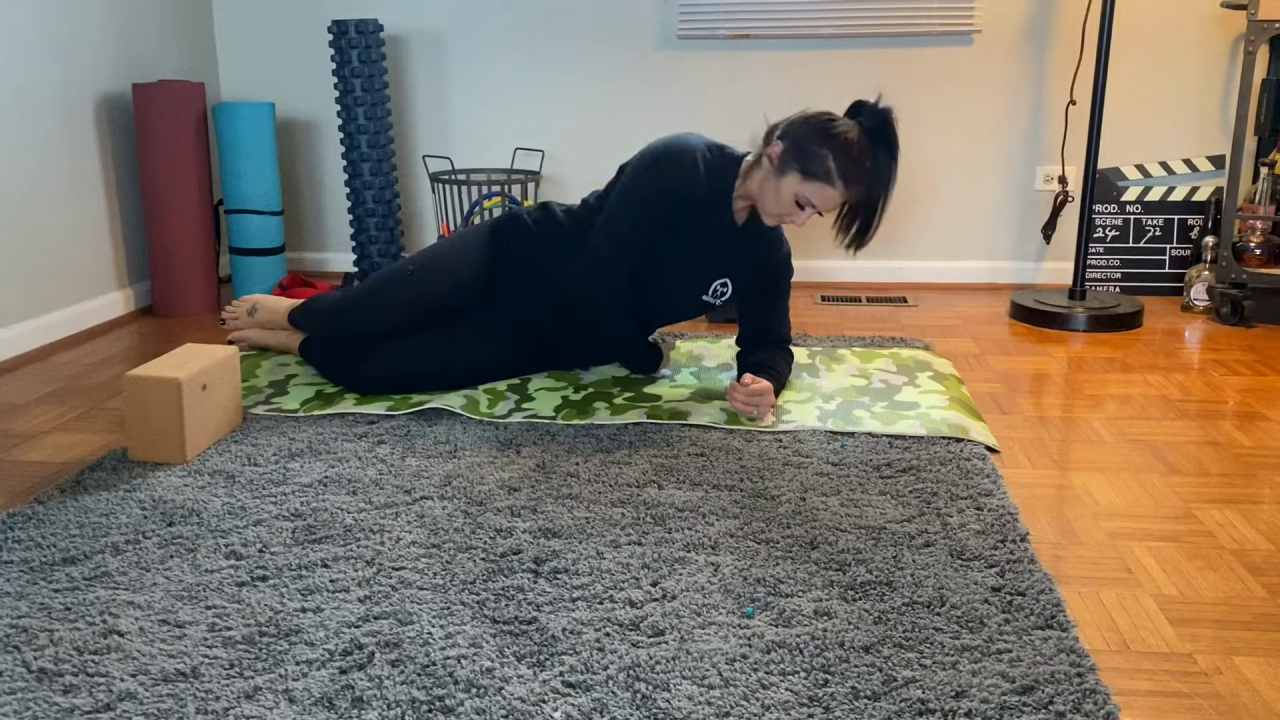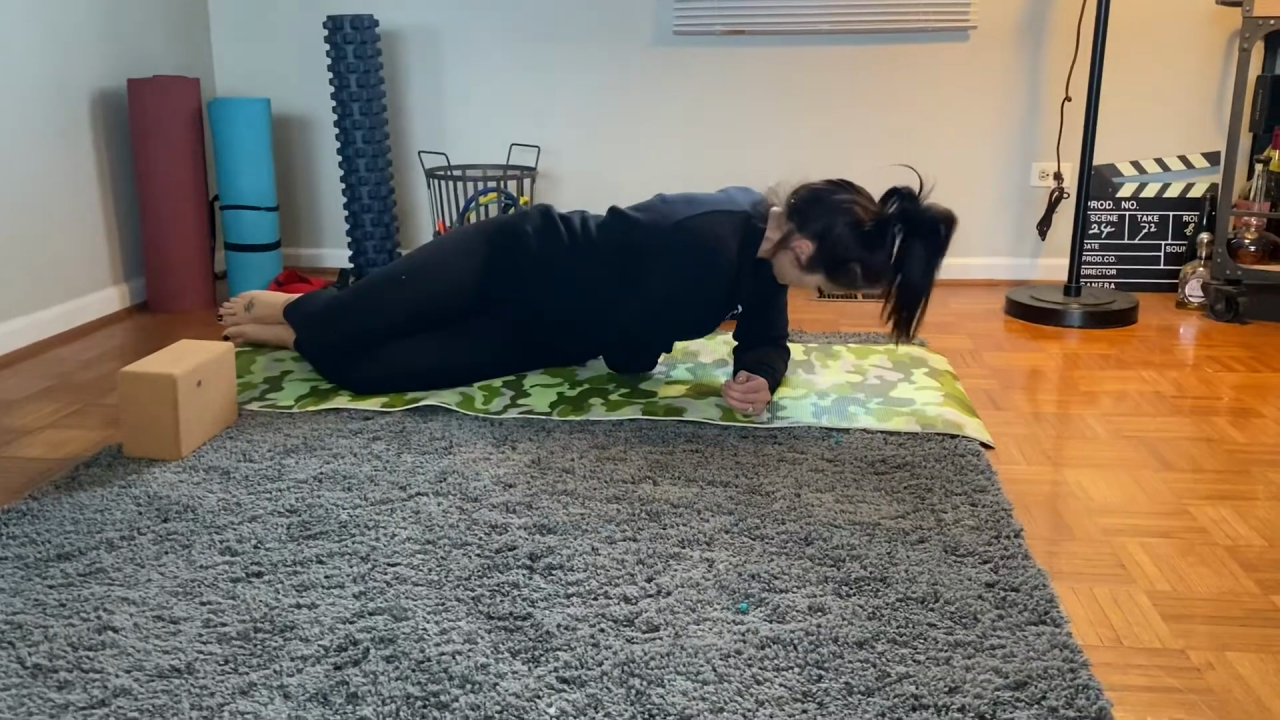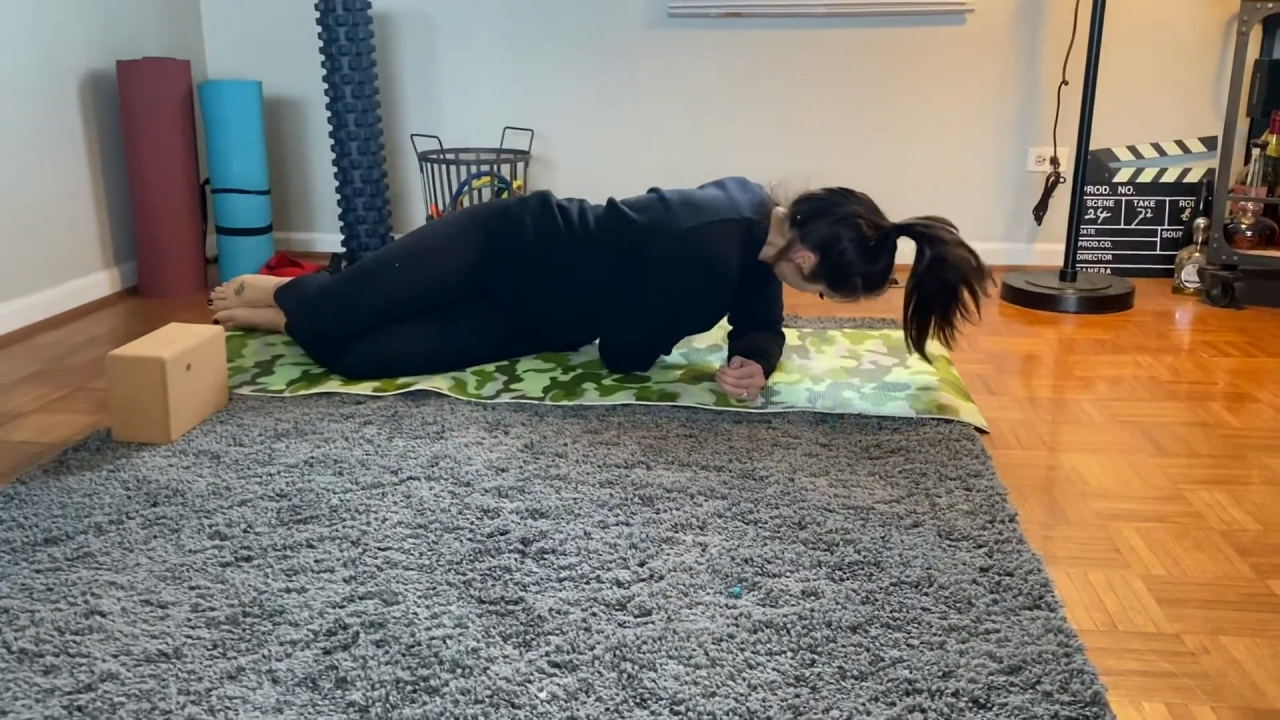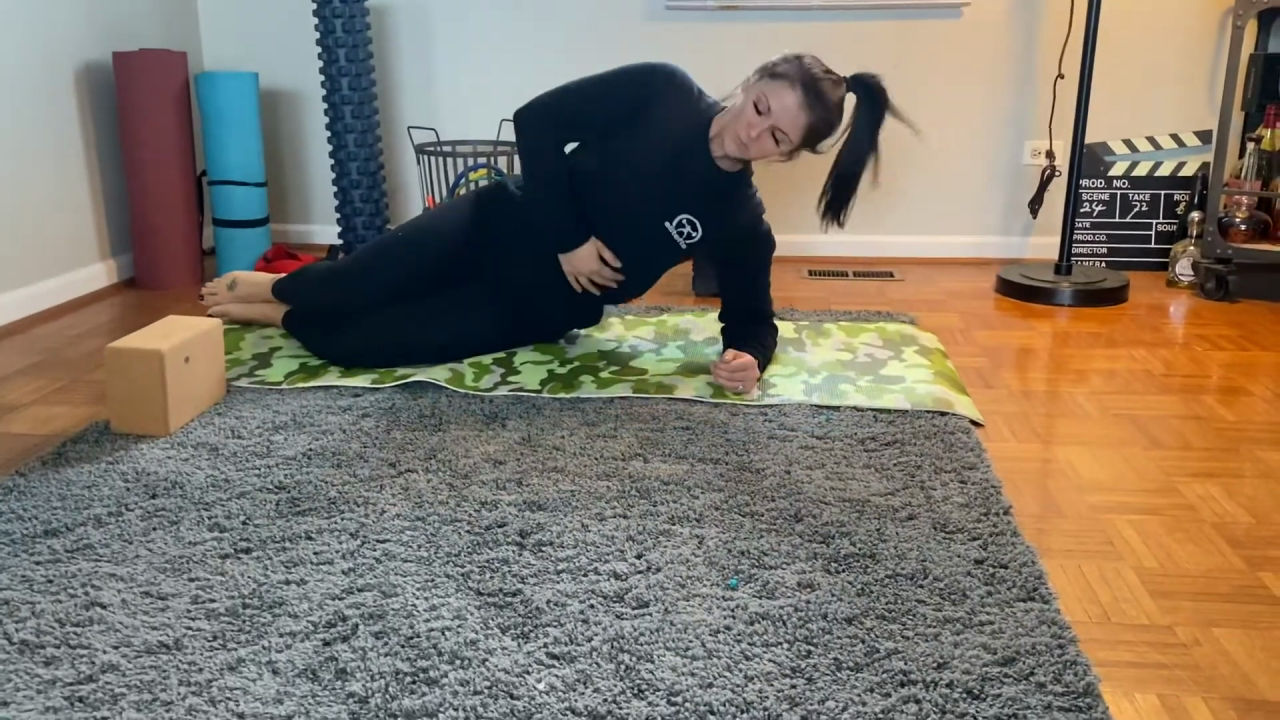
dt=1s
person 1, frame 1
left shoulder: (765, 256)
right shoulder: (681, 165)
left elbow: (768, 343)
right elbow: (600, 272)
left wrist: (762, 382)
right wrist: (645, 358)
left hip: (552, 341)
right hip: (511, 259)
left knee: (368, 372)
right knee: (353, 323)
left ankle: (292, 342)
right ankle: (288, 311)
person 1, frame 2
left shoulder: (766, 235)
right shoulder: (709, 244)
left elbow: (765, 339)
right elbow: (630, 350)
left wrist: (758, 379)
right wrist: (654, 352)
left hip: (542, 337)
right hip: (506, 262)
right knee: (346, 327)
left ankle: (282, 332)
right ankle: (284, 310)
person 1, frame 3
left shoulder: (756, 217)
right shoulder: (710, 253)
left elbow: (760, 326)
right elbow: (624, 354)
left wrist: (752, 364)
right wrist: (655, 323)
right hip: (502, 245)
left knee: (357, 357)
right knee: (341, 312)
left ankle: (276, 316)
right ankle: (275, 293)
person 1, frame 4
left shoulder: (741, 225)
right shoulder: (662, 91)
left elbow: (751, 315)
right elbow: (537, 120)
left wrist: (747, 357)
right wrist: (568, 240)
left hip: (539, 311)
right hip: (497, 226)
left knee: (353, 344)
right knee: (349, 289)
left ankle: (276, 318)
right ankle: (269, 286)
